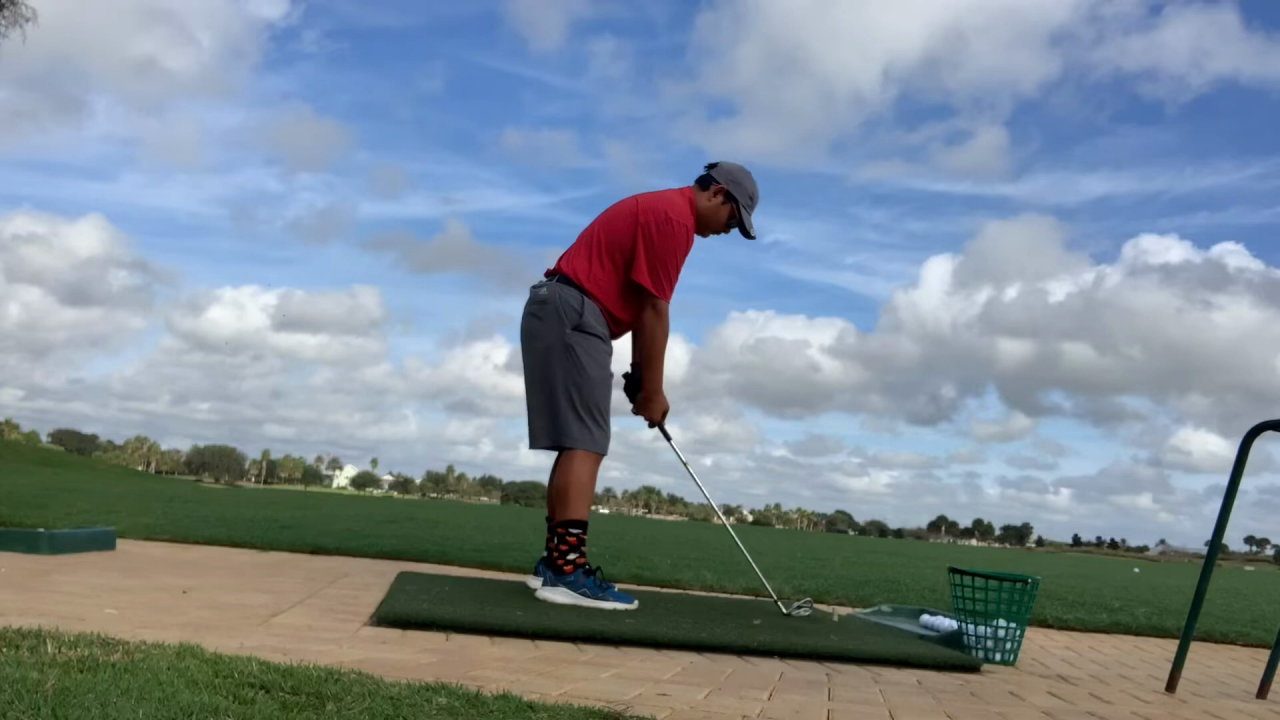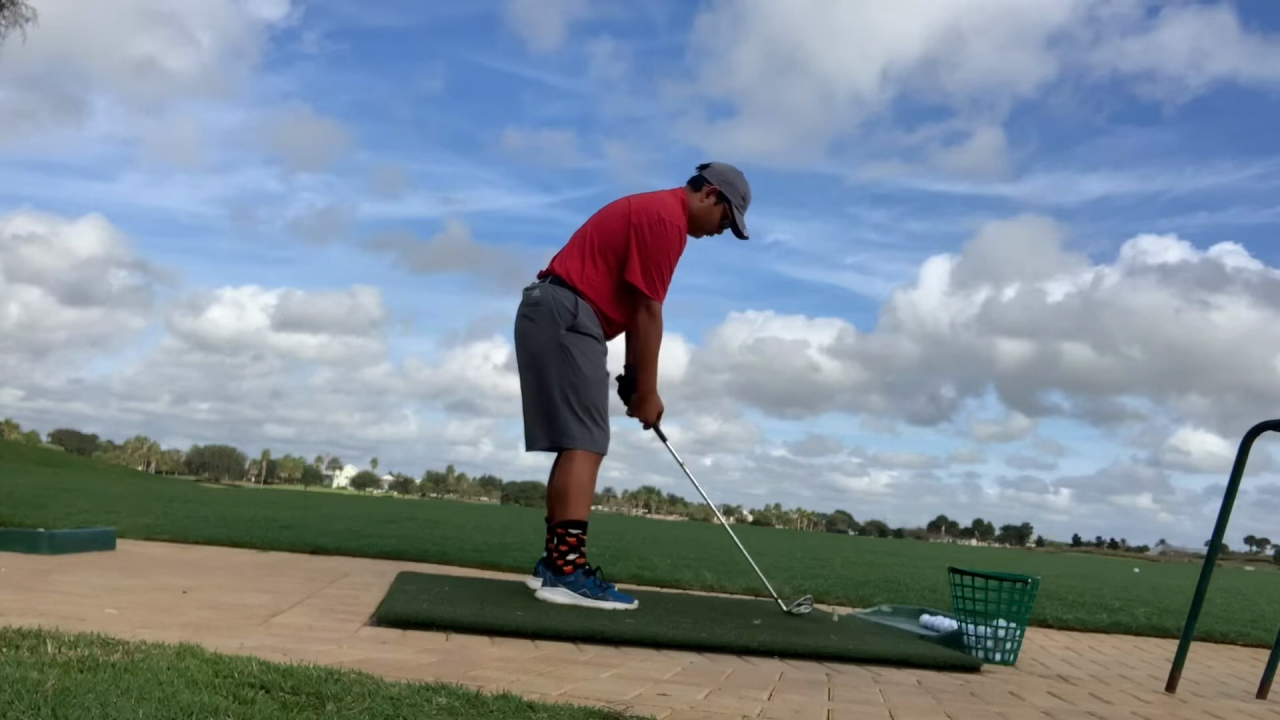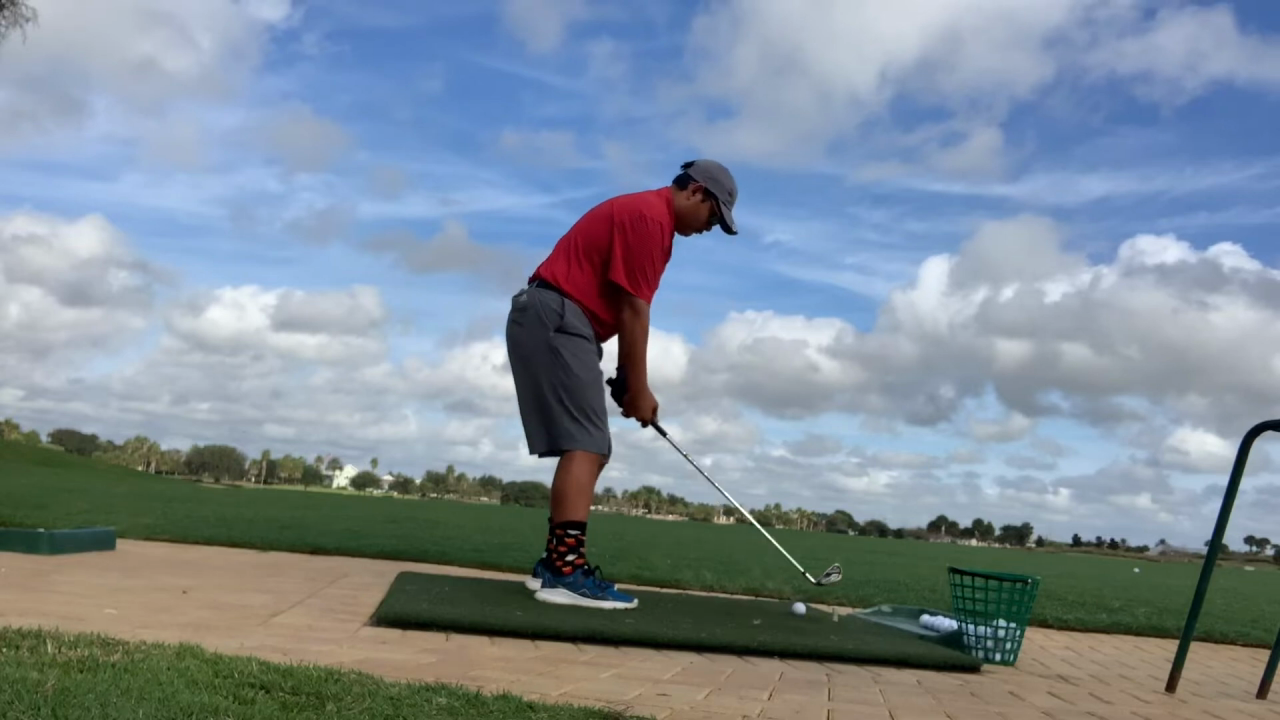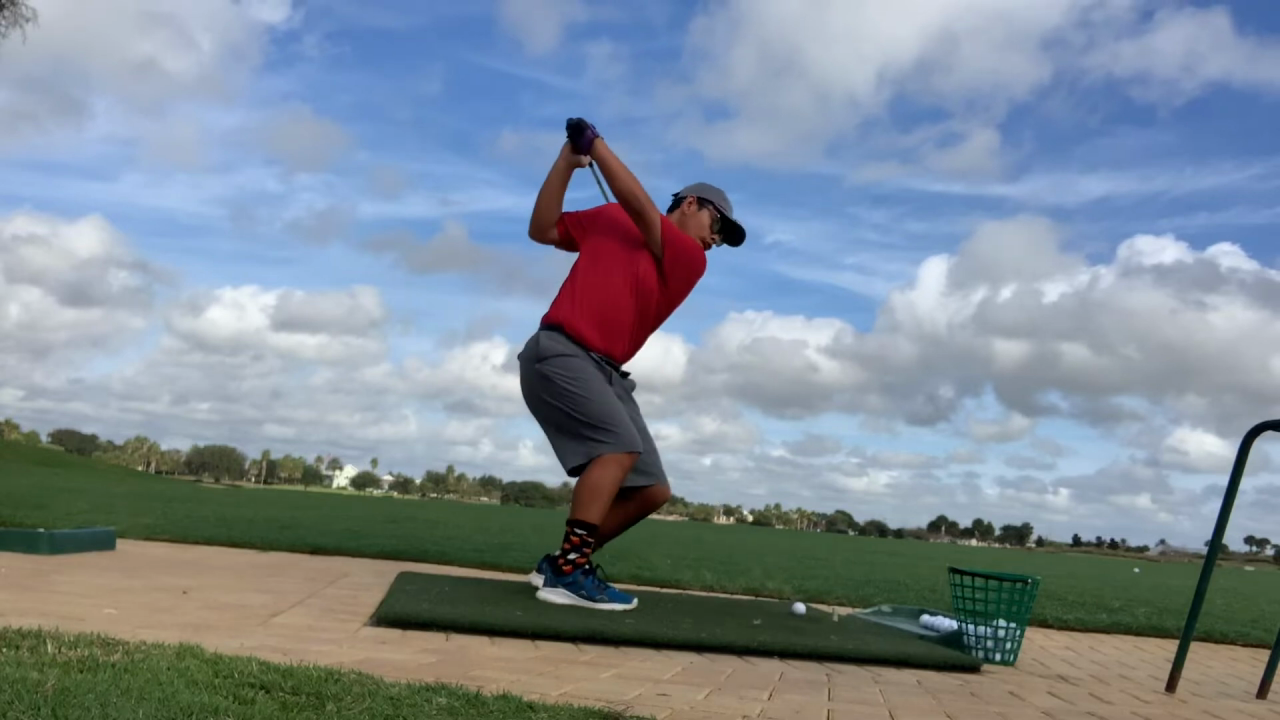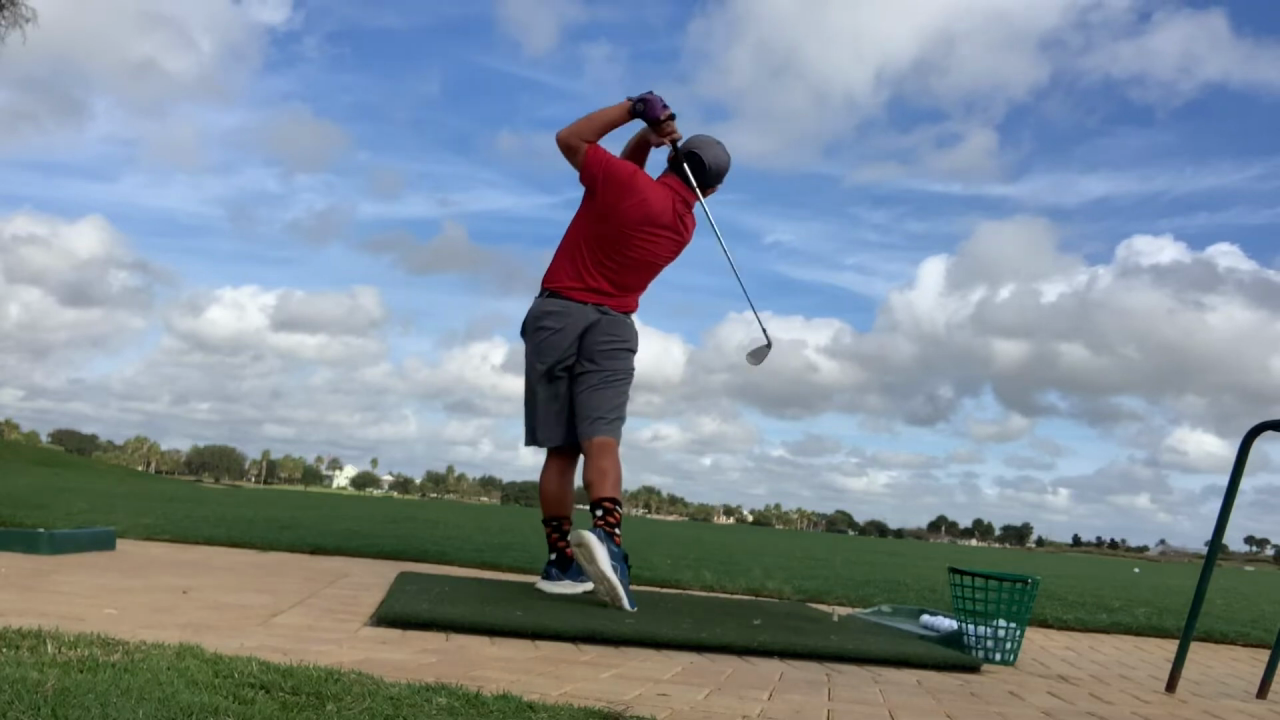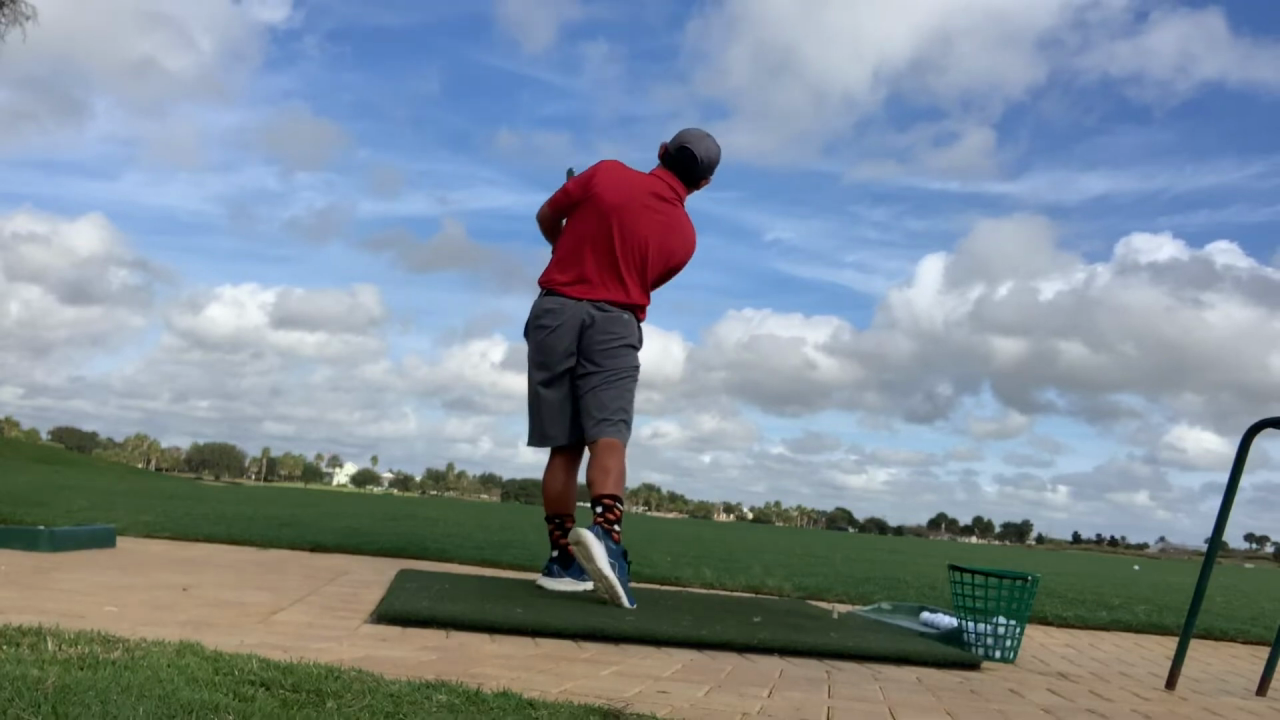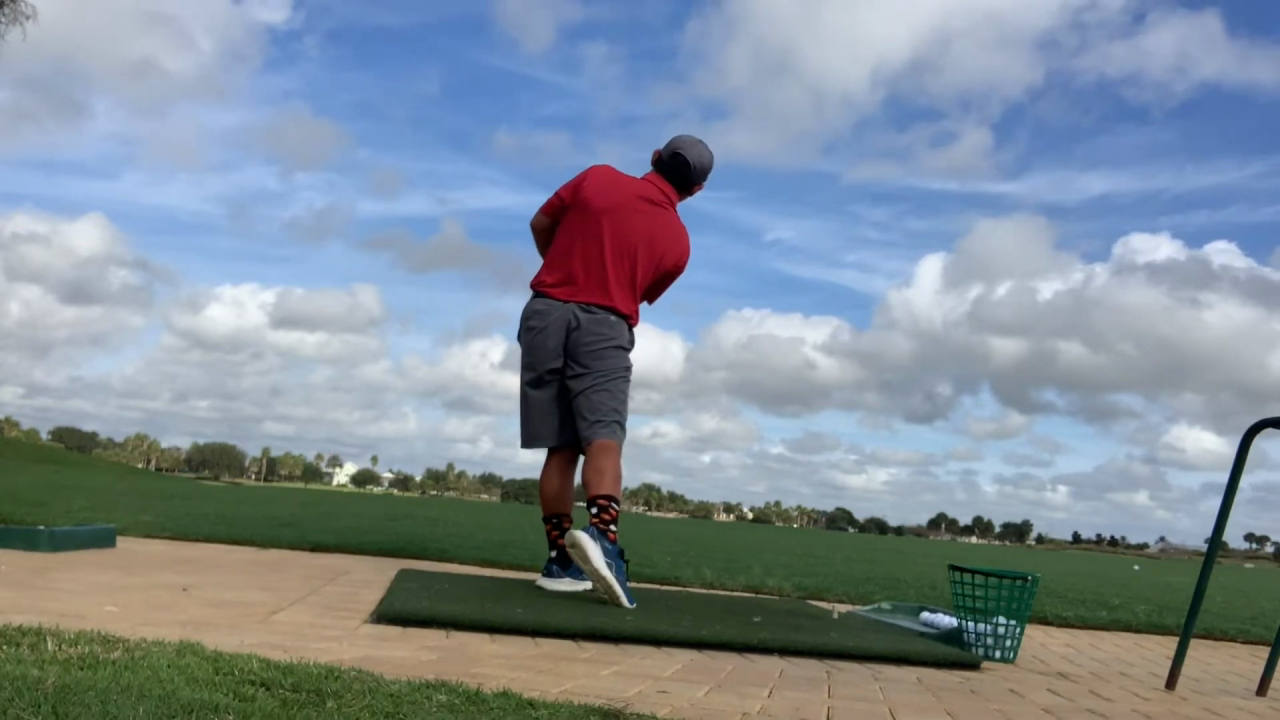
dt=0.7s
person 1, frame 1
left shoulder: (660, 209)
right shoulder: (674, 217)
left elbow: (640, 304)
right elbow: (653, 311)
left wrist: (640, 376)
right wrist: (653, 390)
left hip: (560, 314)
right hip: (572, 316)
left knee: (576, 442)
right knee: (585, 443)
left ankle: (556, 562)
right ankle: (569, 571)
person 1, frame 2
left shoulder: (654, 210)
right shoulder: (666, 218)
left elbow: (634, 308)
right elbow: (647, 313)
left wrist: (633, 376)
right wrist: (647, 391)
left hip: (552, 314)
right hip: (566, 316)
left knee: (576, 442)
right knee: (585, 442)
left ankle: (555, 562)
right ankle: (567, 570)
person 1, frame 3
left shoulder: (662, 235)
right shoulder: (646, 213)
left elbow: (638, 307)
right elbow: (631, 308)
left wrist: (631, 379)
right wrist: (638, 387)
left hip: (568, 328)
right hip: (553, 318)
left knee: (589, 449)
right knee: (585, 445)
left ankle: (556, 562)
right ankle: (566, 571)
person 1, frame 4
left shoulder: (691, 260)
right shoulder: (608, 219)
left elbow: (639, 207)
right elbow: (542, 230)
left wrist: (594, 144)
right wrist: (568, 158)
left hip: (604, 372)
right hip: (556, 354)
left knee: (652, 491)
right knee: (619, 448)
left ankle: (565, 561)
right ankle: (568, 570)
person 1, frame 5
left shoulder: (627, 187)
right shoulder: (685, 226)
left elbow: (569, 138)
left wrist: (638, 110)
right wrist: (650, 130)
left hip: (554, 315)
right hip: (609, 328)
left knee: (560, 447)
right knee: (601, 439)
left ankle: (561, 561)
right ankle: (604, 536)
person 1, frame 6
left shoulder: (606, 174)
right shoulder: (683, 236)
left elbow: (546, 218)
left hip: (555, 312)
right hip: (614, 324)
left knee: (564, 444)
right knee: (608, 435)
left ankle: (562, 558)
right ankle: (605, 532)
person 1, frame 7
left shoulder: (598, 178)
right shoulder: (677, 241)
left elbow: (540, 224)
left hip: (546, 313)
right hip: (603, 327)
left knee: (562, 446)
right knee: (604, 437)
left ankle: (561, 558)
right ankle: (601, 534)
